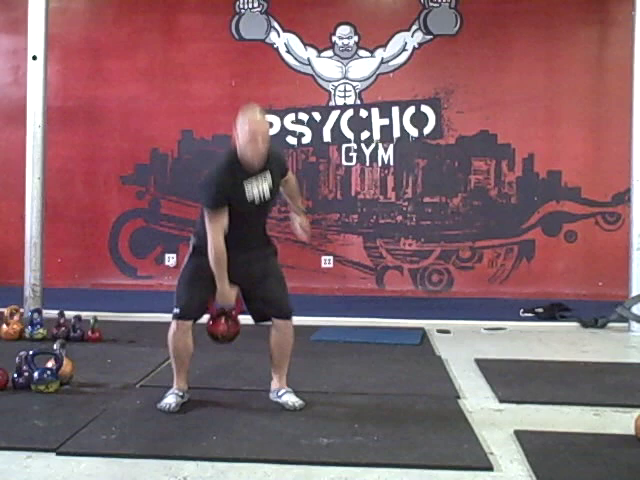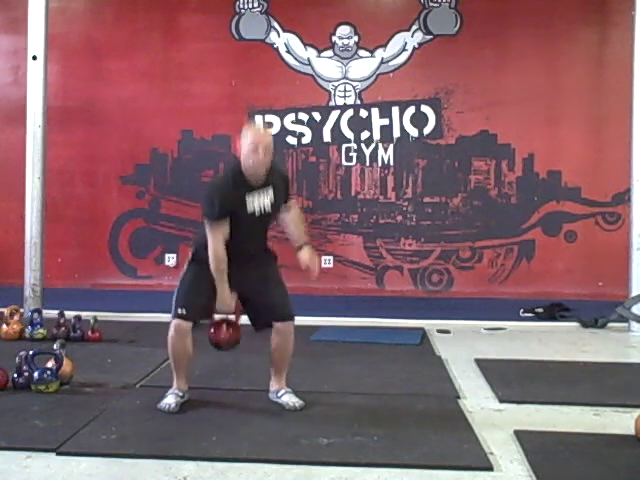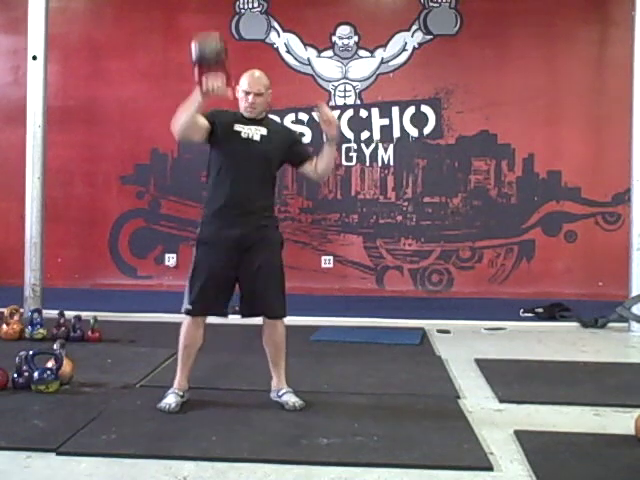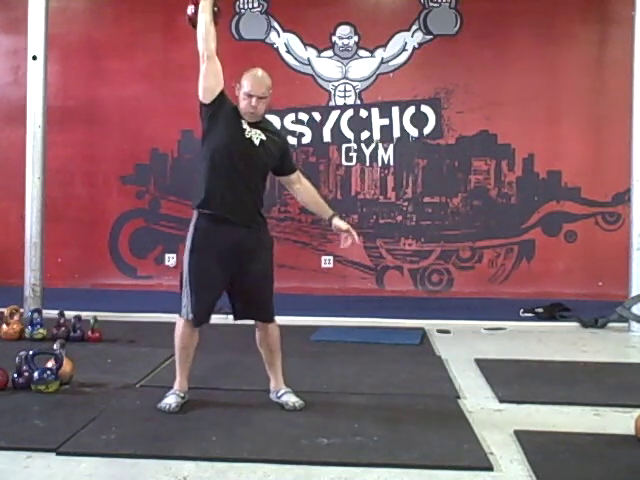
dt=0.4s
person 1, frame 1
left shoulder: (275, 159)
right shoulder: (219, 177)
left elbow: (287, 181)
right elbow: (215, 238)
left wrist: (297, 212)
right wrist: (222, 286)
left hip: (257, 251)
right hip: (210, 253)
left knee: (282, 317)
right knee: (181, 320)
left ankle: (279, 385)
right ankle: (179, 386)
person 1, frame 2
left shoulder: (278, 178)
right shoulder: (221, 187)
left elbow: (287, 210)
right elbow: (216, 246)
left wrist: (303, 247)
right wrist: (223, 292)
left hip: (257, 263)
right hip: (209, 262)
left knee: (283, 322)
right knee: (181, 322)
left ankle: (279, 385)
right ankle: (179, 388)
person 1, frame 3
left shoulder: (282, 134)
right shoulder: (221, 120)
left elbow: (320, 170)
right elbow: (180, 130)
left wrist: (331, 137)
right wrist: (201, 97)
left hip: (261, 233)
right hip: (216, 230)
left knee: (272, 313)
right knee: (196, 311)
left ankle: (280, 386)
right ankle: (179, 388)
person 1, frame 4
left shoulder: (274, 139)
right shoulder: (218, 113)
left elbow: (297, 183)
right elbow: (207, 54)
left wrist: (333, 218)
left hip: (253, 235)
right hip: (210, 230)
left knee: (264, 315)
right knee: (192, 313)
left ankle: (278, 386)
right ankle: (180, 387)
